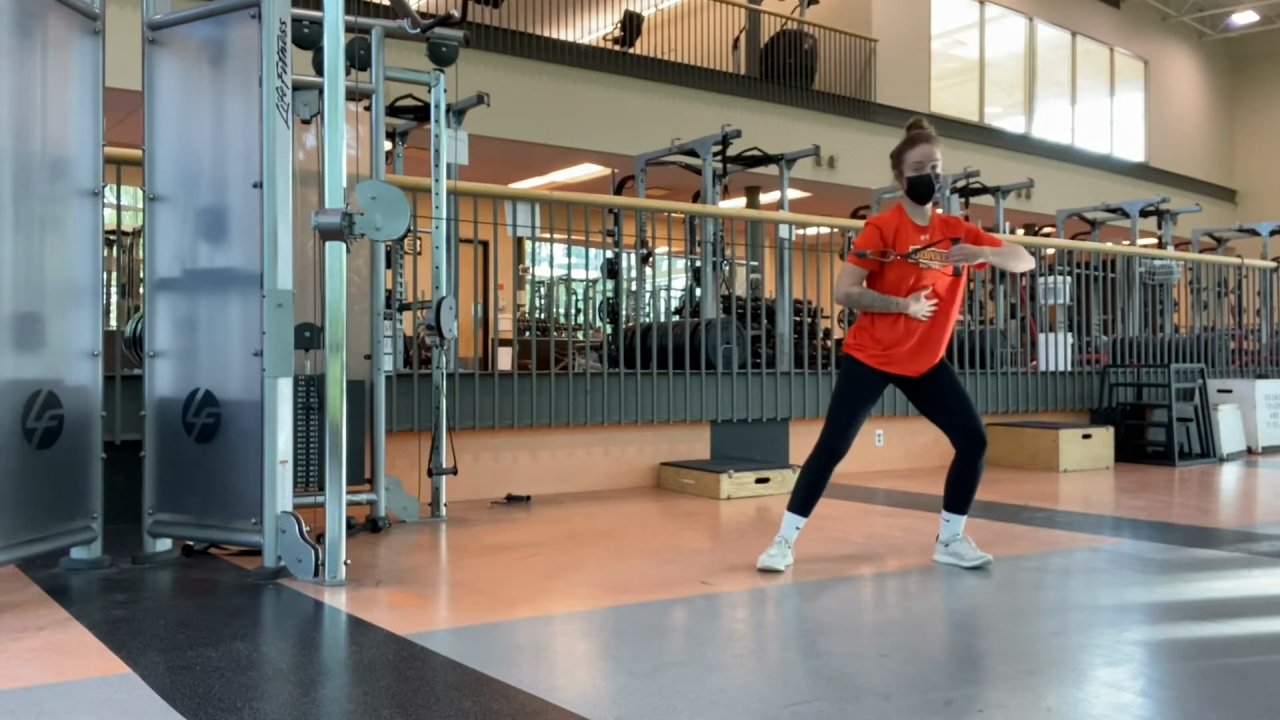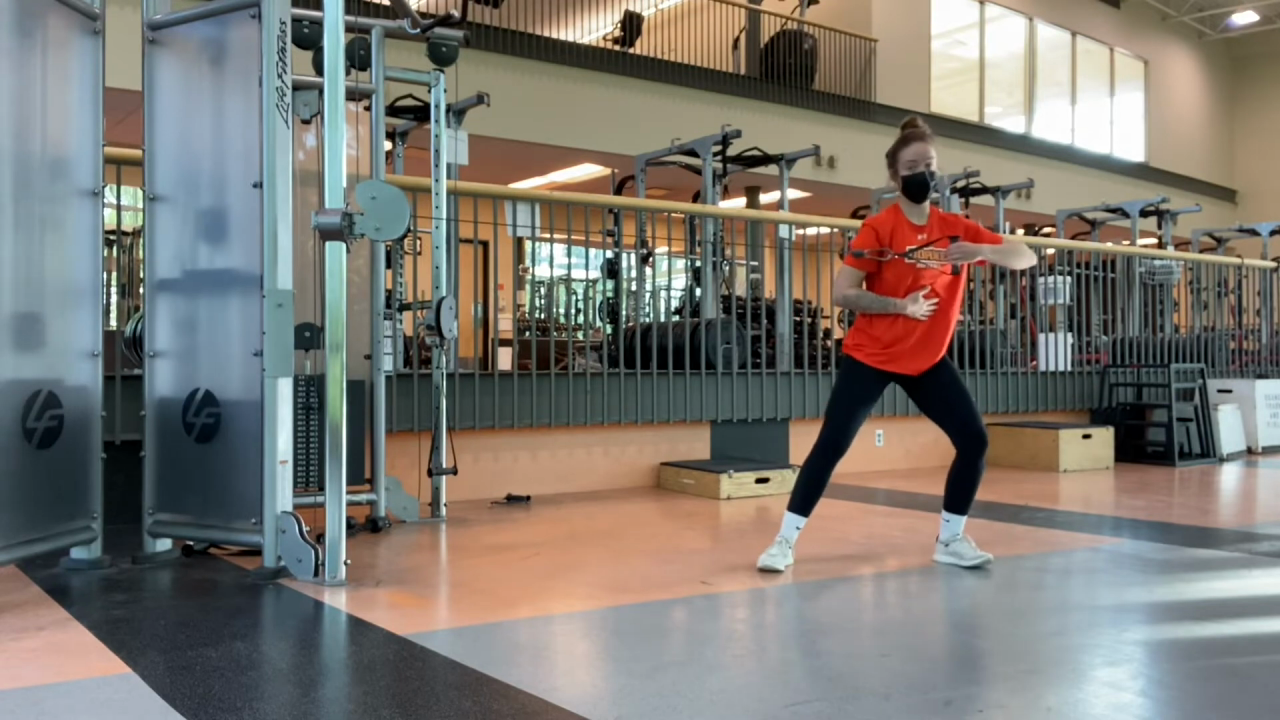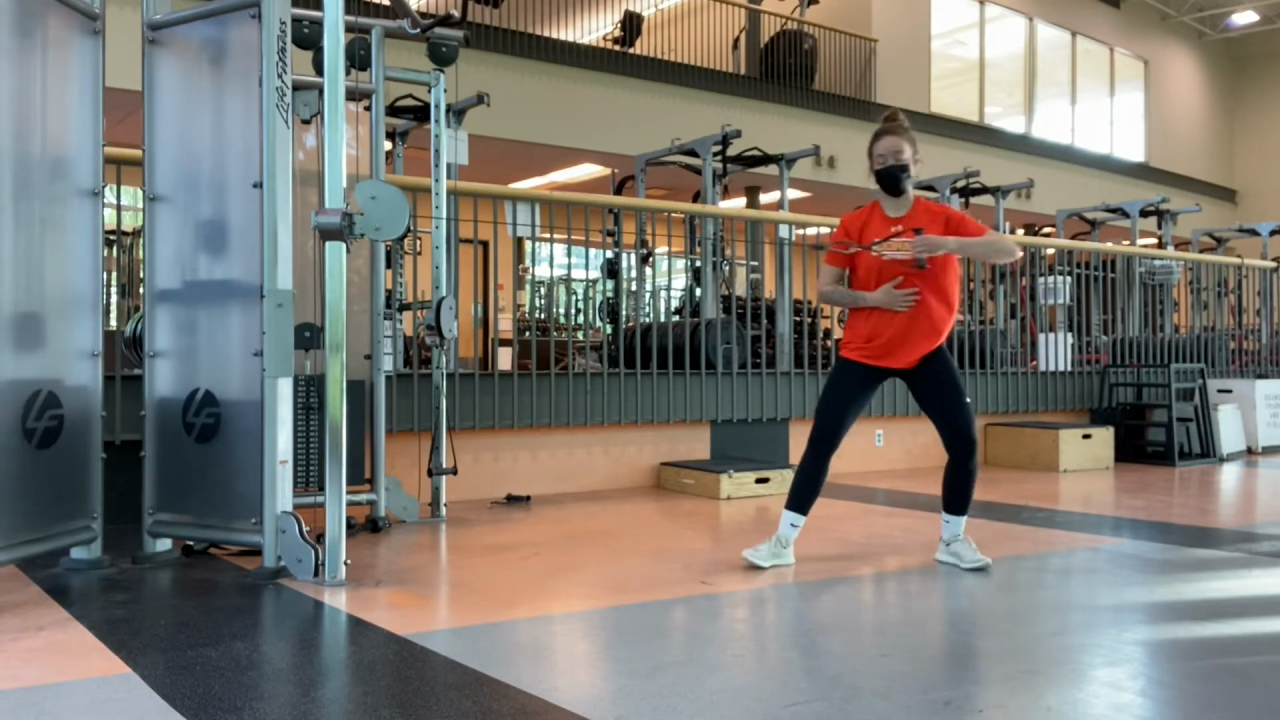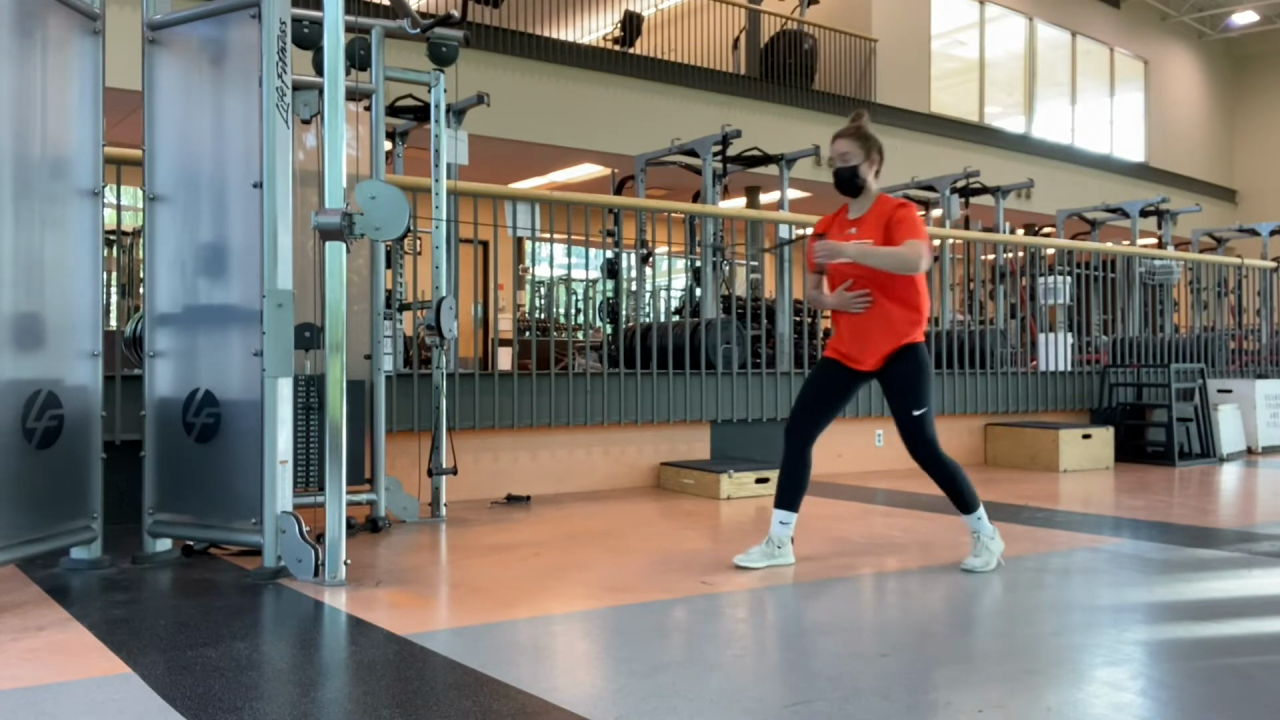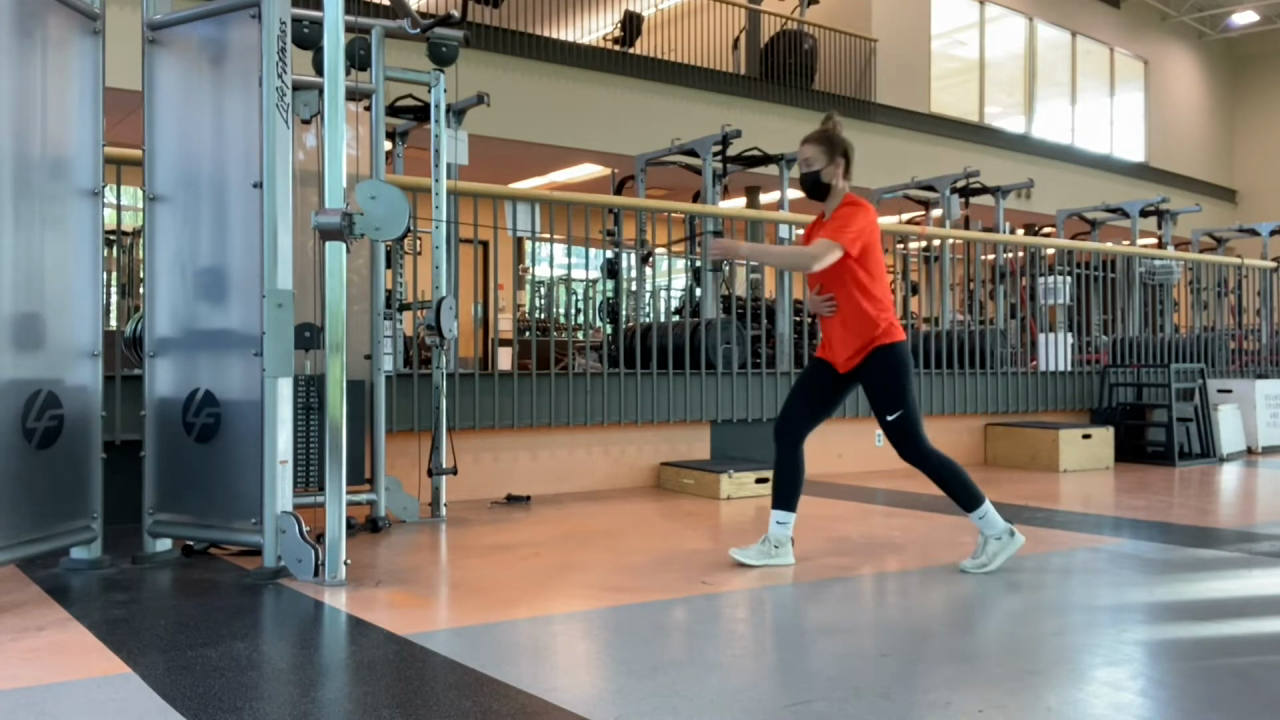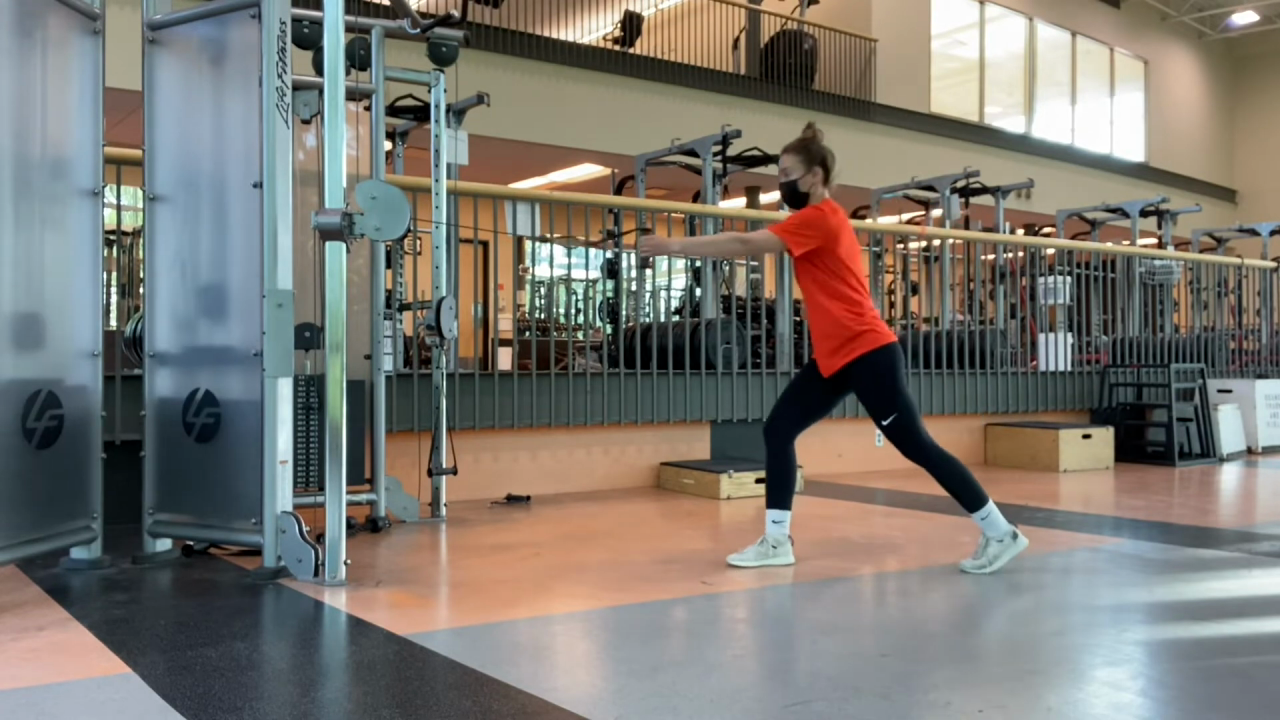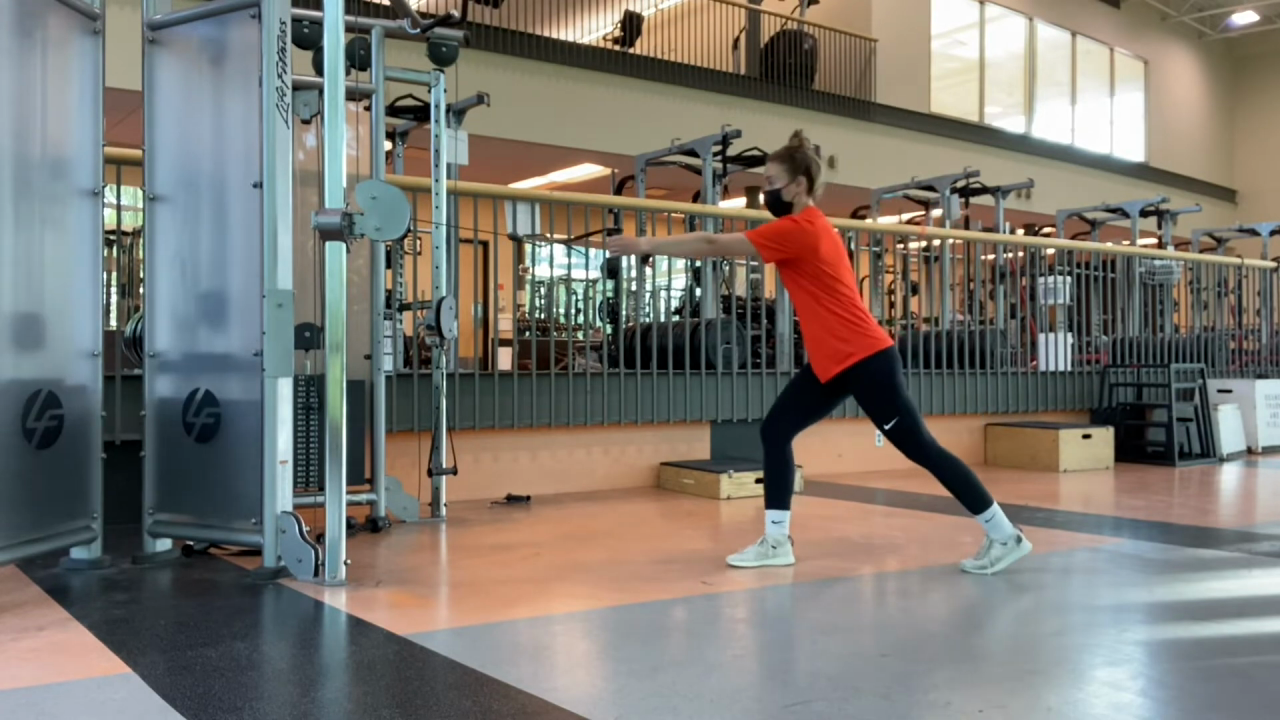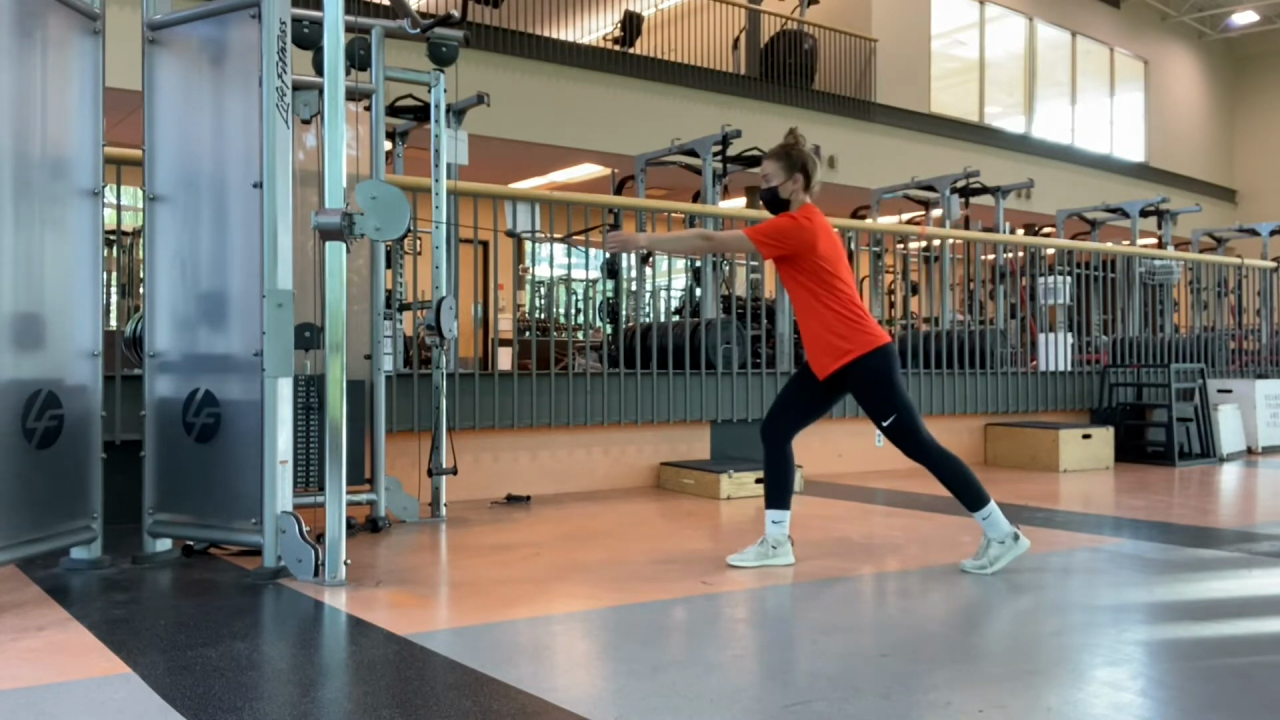
dt=0.2s
person 1, frame 1
left shoulder: (956, 230)
right shoulder: (882, 228)
left elbow: (1025, 260)
right elbow: (843, 291)
left wrist: (984, 253)
right wrist: (902, 304)
left hip: (927, 361)
right hip: (869, 357)
left knee: (973, 440)
right knee: (832, 445)
left ankle: (950, 539)
right ankle: (784, 541)
person 1, frame 2
left shoulder: (956, 228)
right shoulder: (878, 228)
left elbow: (1025, 256)
right elbow: (842, 294)
left wrist: (984, 251)
right wrist: (901, 305)
left hip: (929, 359)
right hip: (869, 356)
left knee: (974, 439)
right knee: (830, 444)
left ankle: (950, 539)
right ankle: (785, 541)
person 1, frame 3
left shoulder: (942, 216)
right shoulder: (855, 224)
left elbow: (1007, 250)
right elbow: (827, 291)
left wrist: (940, 243)
right wrist: (872, 299)
left hip: (927, 350)
right hip: (863, 351)
left knee: (964, 441)
right knee: (822, 439)
left ankle: (954, 540)
right ankle: (783, 539)
person 1, frame 4
left shoulder: (900, 212)
right shoulder: (827, 226)
left elbow: (918, 262)
right elbow: (813, 290)
left wrist: (851, 249)
right wrist: (831, 300)
left hip: (900, 347)
right hip: (844, 351)
left knee: (923, 447)
right knee: (797, 432)
left ankle: (984, 534)
right ankle: (778, 541)
person 1, frame 5
left shoulder: (856, 211)
right shoulder: (818, 224)
left elbow: (814, 259)
left wrist: (742, 249)
right wrist: (813, 304)
left hip: (879, 349)
right hip: (835, 353)
left knee: (912, 449)
right knee: (787, 430)
left ankle: (996, 533)
right ankle: (778, 540)
person 1, frame 6
left shoulder: (820, 219)
right shoulder: (814, 222)
left elbow: (746, 245)
left wrist: (670, 245)
right wrist: (796, 301)
left hip: (868, 354)
right hip: (833, 357)
left knee: (916, 446)
right knee: (778, 431)
left ankle: (1001, 533)
right ankle: (777, 541)
person 1, frame 7
left shoulder: (798, 230)
right shoulder: (804, 230)
left elbow: (714, 245)
left wrist: (643, 244)
left hip: (866, 359)
right hip: (830, 362)
left knee: (920, 448)
right knee: (774, 432)
left ankle: (1005, 535)
right ankle: (776, 541)
person 1, frame 8
left shoulder: (797, 226)
right shoulder: (800, 227)
left elbow: (712, 241)
left wrist: (642, 240)
left hip: (863, 357)
right hip: (828, 360)
left knee: (917, 445)
right knee: (774, 431)
left ankle: (1002, 534)
right ankle: (776, 541)
